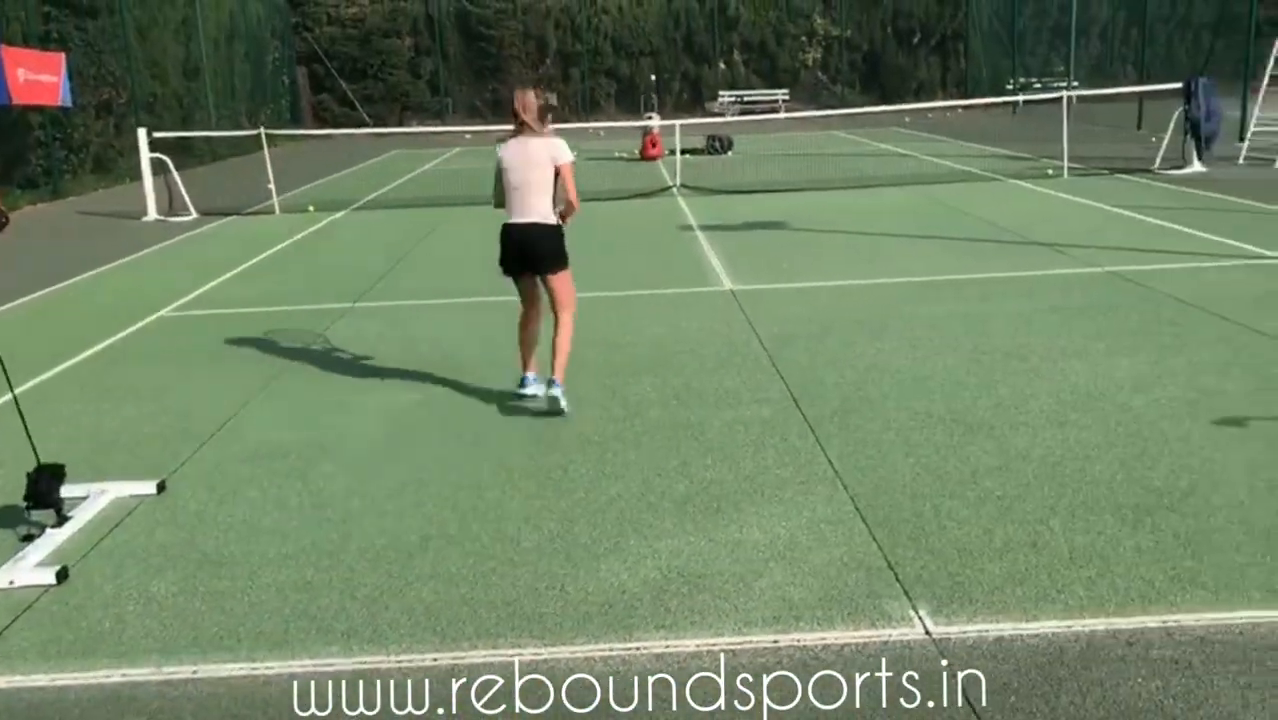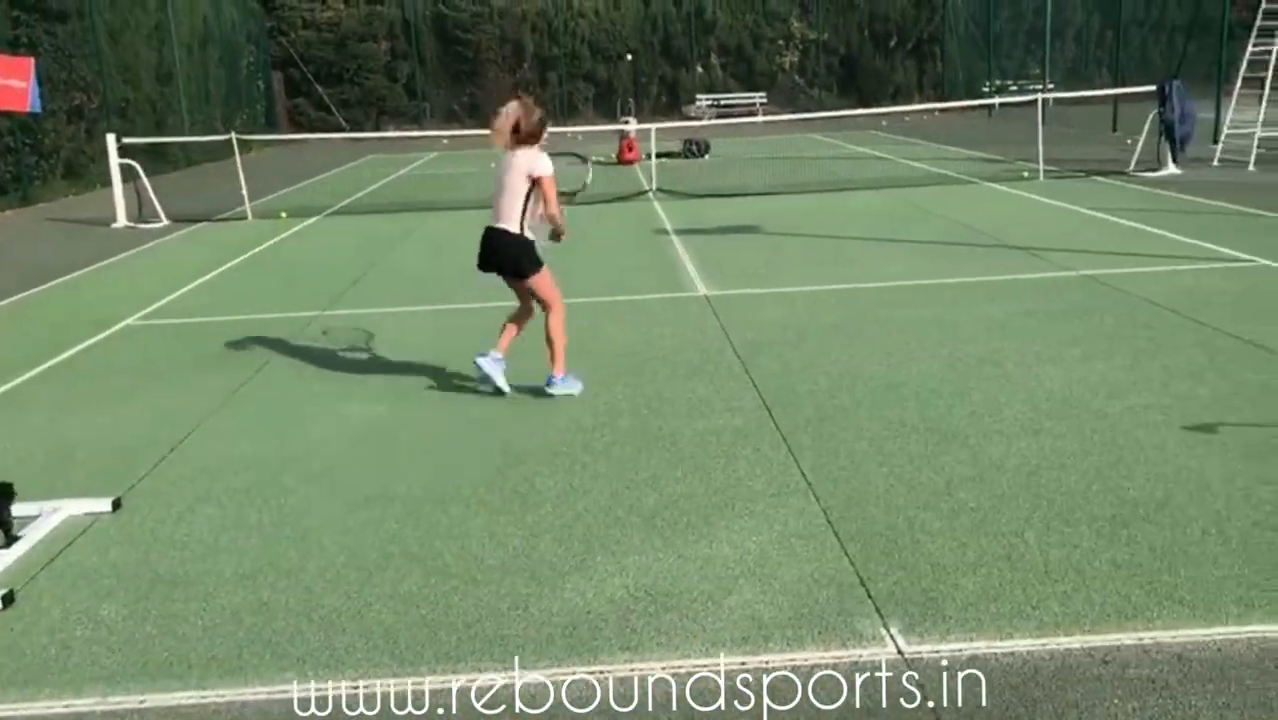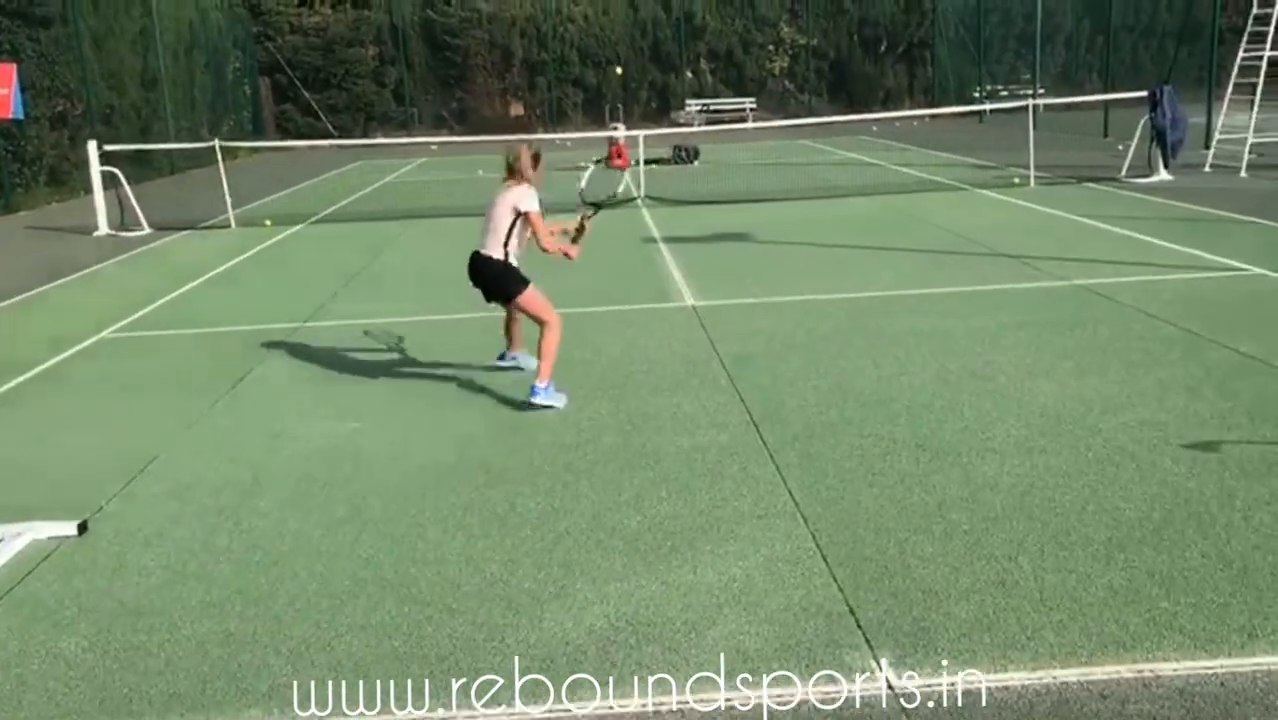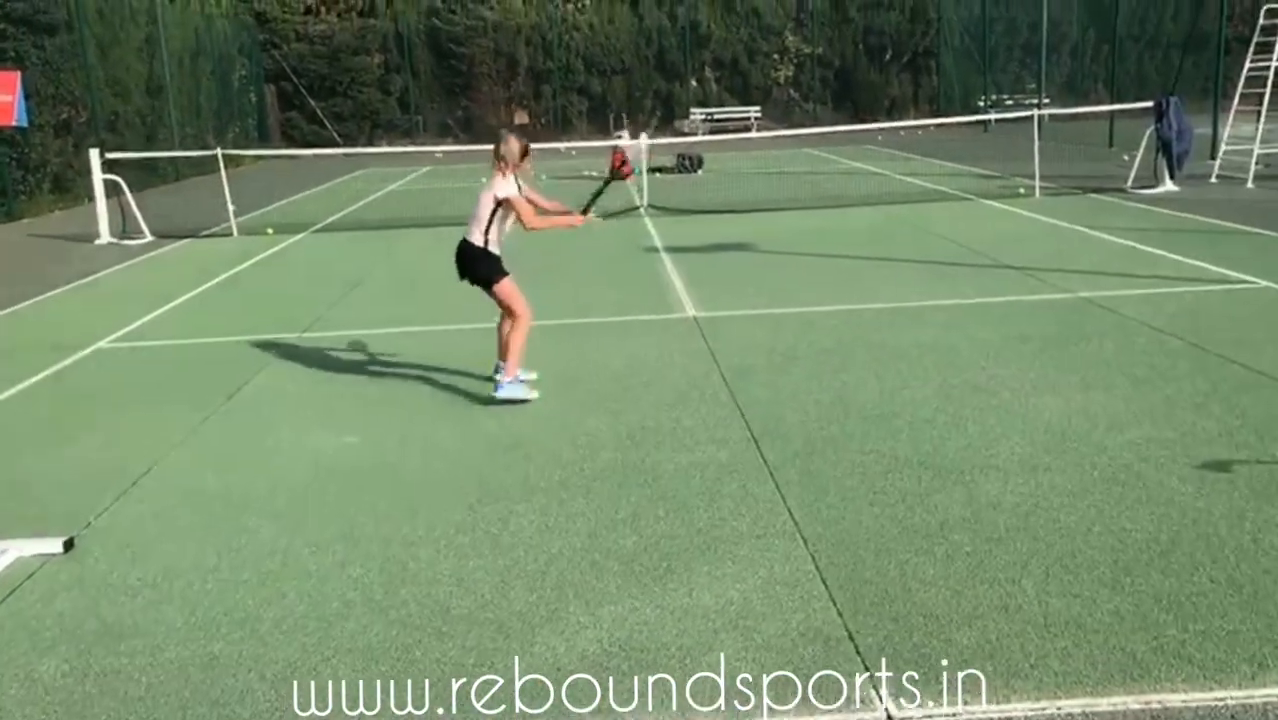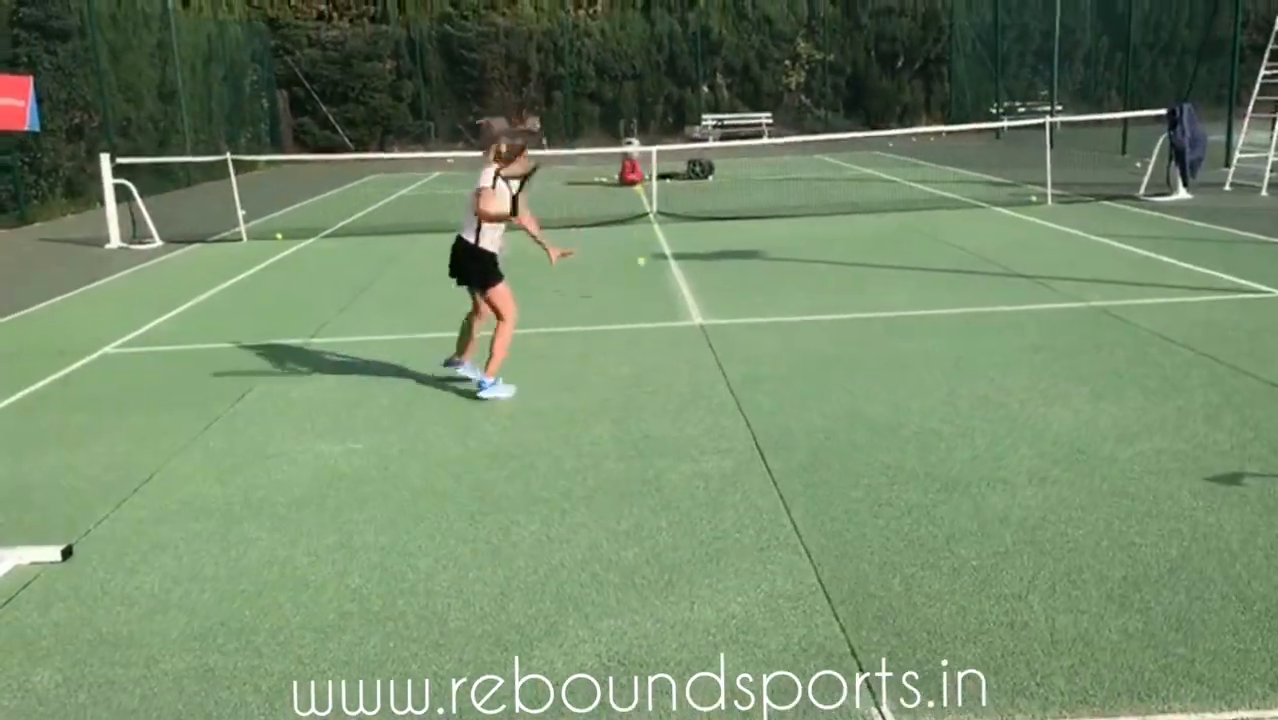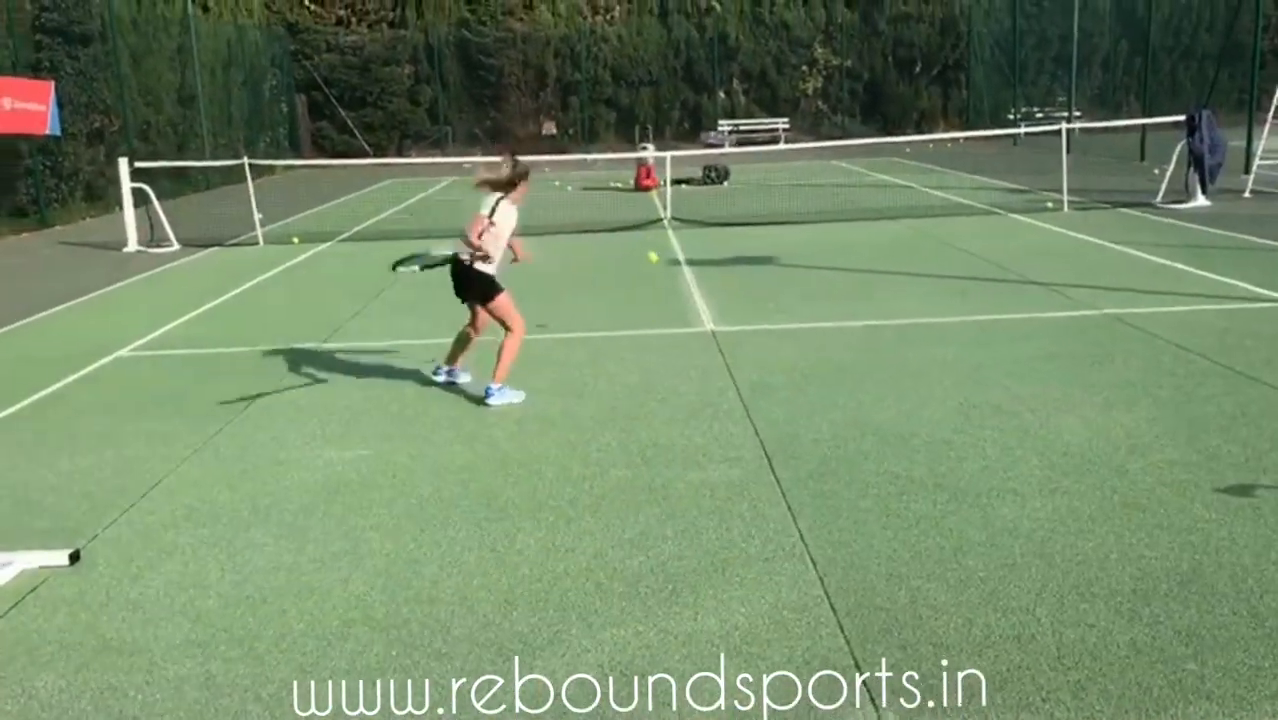
dt=0.2s
person 1, frame 1
left shoulder: (505, 150)
right shoulder: (556, 146)
left elbow: (498, 201)
right elbow: (572, 200)
right wrist: (562, 214)
left hip: (512, 236)
right hip: (545, 234)
left knee: (530, 307)
right knee: (564, 313)
left ankle: (527, 378)
right ankle: (557, 383)
person 1, frame 2
left shoulder: (509, 156)
right shoulder: (538, 159)
right elbow: (552, 211)
left wrist: (538, 213)
right wrist: (559, 229)
left hip: (494, 239)
right hip: (515, 243)
left knee: (527, 304)
right knee: (554, 306)
left ankle: (494, 358)
right ankle: (558, 377)
person 1, frame 3
left shoulder: (509, 189)
right shoulder: (525, 193)
left elbow: (531, 229)
right elbow: (545, 243)
left wrist: (569, 226)
right wrist: (567, 249)
left hip: (482, 264)
right hip: (497, 268)
left knee: (518, 302)
right knee: (551, 321)
left ankle: (511, 353)
right ankle: (542, 388)
person 1, frame 4
left shoulder: (509, 180)
right shoulder: (506, 182)
left elbow: (542, 203)
right elbow: (531, 222)
left wrist: (573, 213)
right wrist: (569, 220)
left hip: (473, 252)
right hip: (480, 255)
left knee: (510, 307)
right knee: (522, 314)
left ankle: (506, 368)
right ankle: (506, 383)
person 1, frame 5
left shoulder: (511, 180)
right shoulder: (491, 175)
left elbow: (524, 220)
right elbow: (481, 212)
left wrist: (548, 247)
right wrist: (504, 215)
left hip: (472, 251)
right hip: (475, 254)
left knee: (480, 310)
right knee: (508, 316)
left ankle: (459, 361)
right ankle: (488, 382)
person 1, frame 6
left shoulder: (508, 206)
right shoulder: (497, 204)
right elbow: (470, 237)
left wrist: (516, 250)
right wrist: (480, 249)
left hip: (478, 273)
right hip: (475, 274)
left knee: (477, 324)
right knee: (516, 328)
left ankle: (447, 369)
right ankle: (496, 389)
